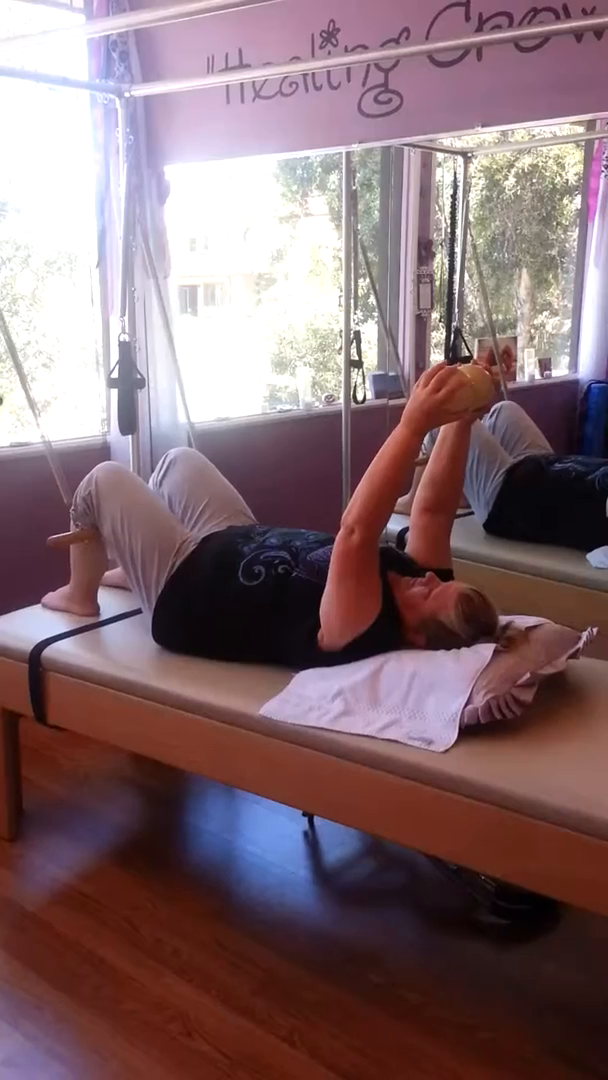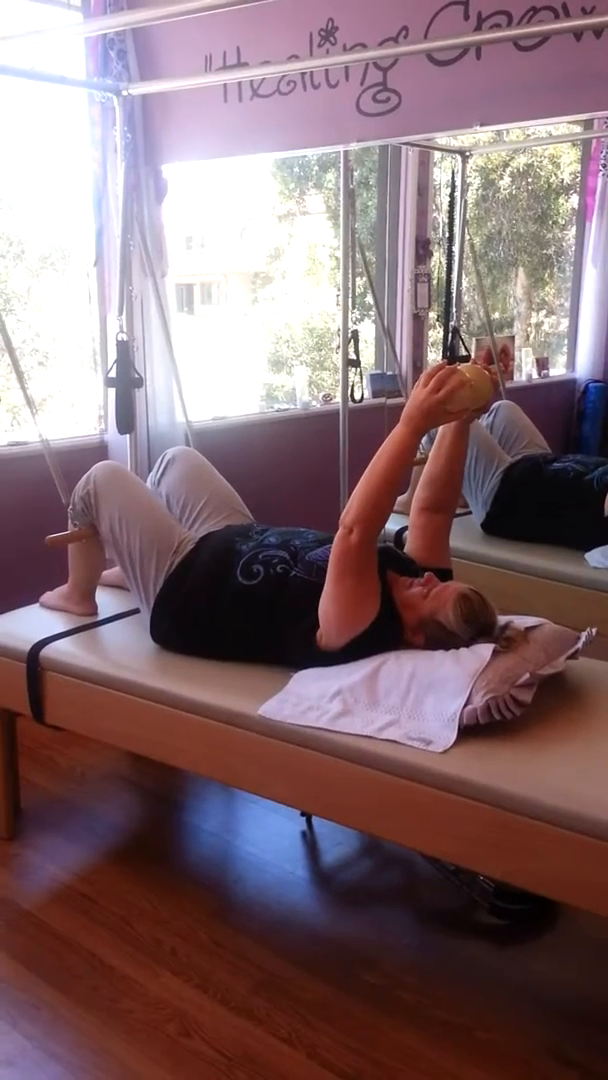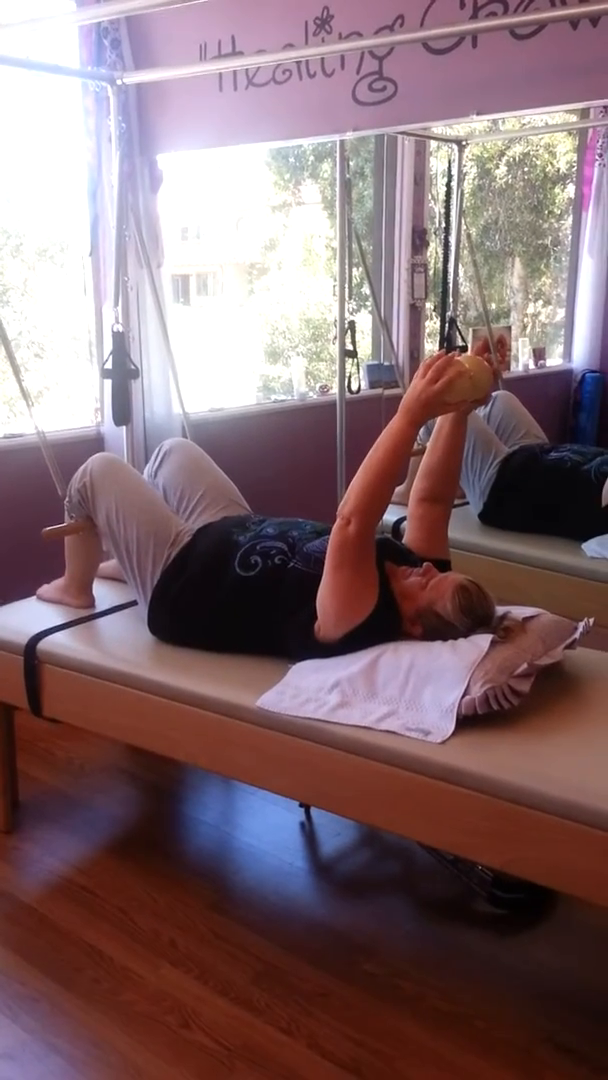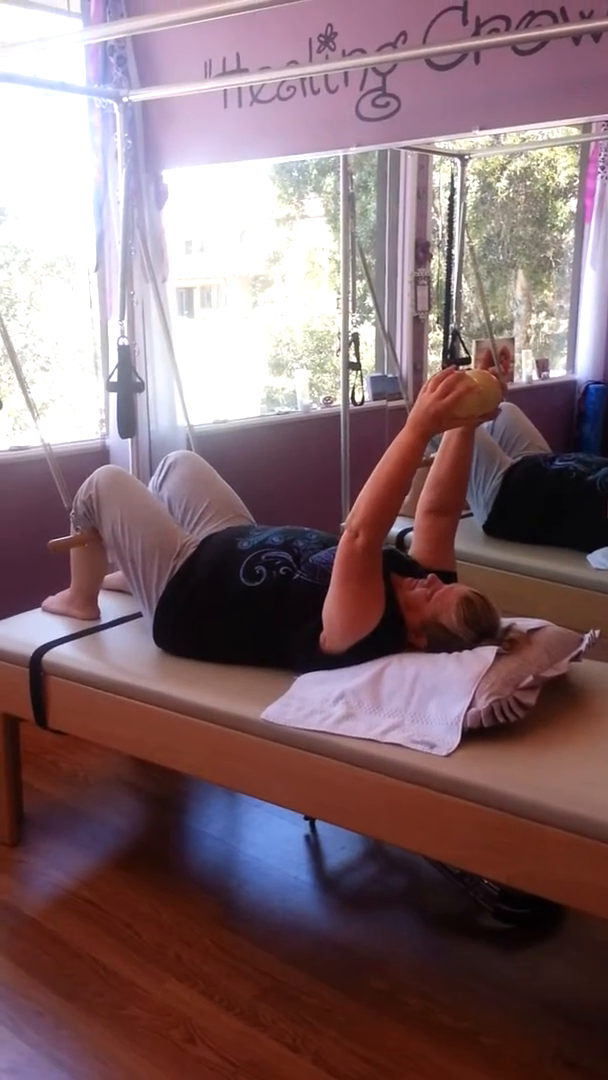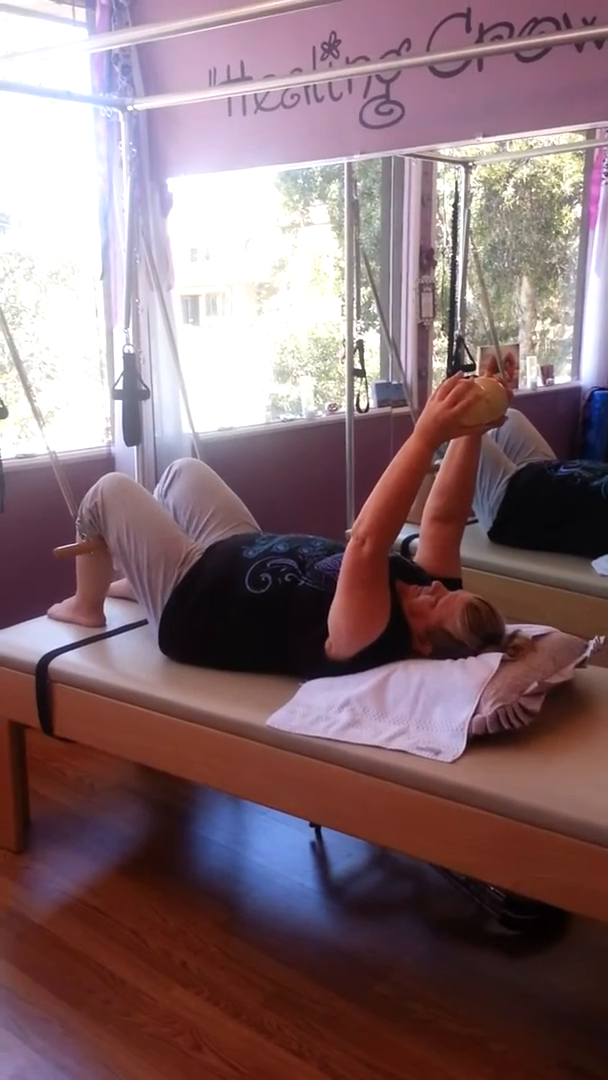
dt=0.7s
person 1, frame 1
left shoulder: (365, 630)
right shoulder: (423, 583)
left elbow: (357, 531)
right elbow: (434, 508)
left wrist: (413, 426)
right wrist: (459, 420)
left hip: (185, 592)
left knee: (104, 479)
right knee: (181, 460)
left ankle: (80, 595)
right ankle: (133, 565)
person 1, frame 2
left shoulder: (362, 631)
right shoulder: (429, 589)
left elbow: (354, 530)
right elbow: (432, 508)
left wrist: (412, 424)
right wrist: (459, 420)
left hip: (183, 590)
left knee: (103, 478)
right knee: (179, 459)
left ankle: (77, 594)
right ankle: (131, 567)
person 1, frame 3
left shoulder: (362, 621)
right shoulder: (422, 575)
left elbow: (353, 521)
right elbow: (432, 498)
left wrist: (410, 416)
right wrist: (455, 409)
left hip: (180, 585)
right hip: (233, 542)
left knee: (99, 470)
right knee: (176, 451)
left ankle: (75, 586)
right ankle: (127, 558)
person 1, frame 4
left shoulder: (364, 634)
right shoulder: (426, 583)
left elbow: (361, 534)
right elbow: (438, 511)
left wrist: (418, 428)
right wrist: (463, 423)
left hip: (185, 594)
left knee: (103, 483)
right knee: (179, 464)
left ankle: (79, 598)
right ankle: (132, 571)
person 1, frame 5
left shoulder: (370, 641)
right shoulder: (435, 594)
left elbow: (367, 541)
right elbow: (444, 518)
left wrist: (426, 437)
right wrist: (470, 431)
left hip: (190, 601)
left knee: (110, 490)
right knee: (186, 470)
left ankle: (86, 606)
right ankle: (137, 577)
